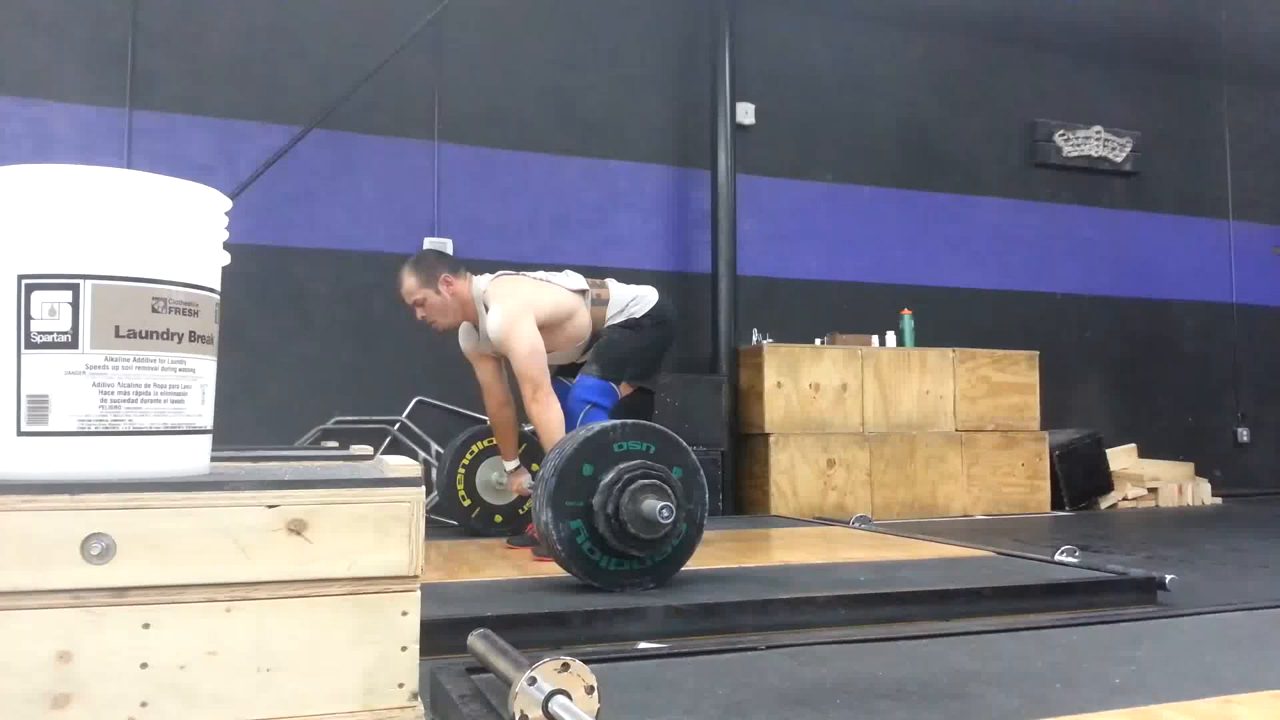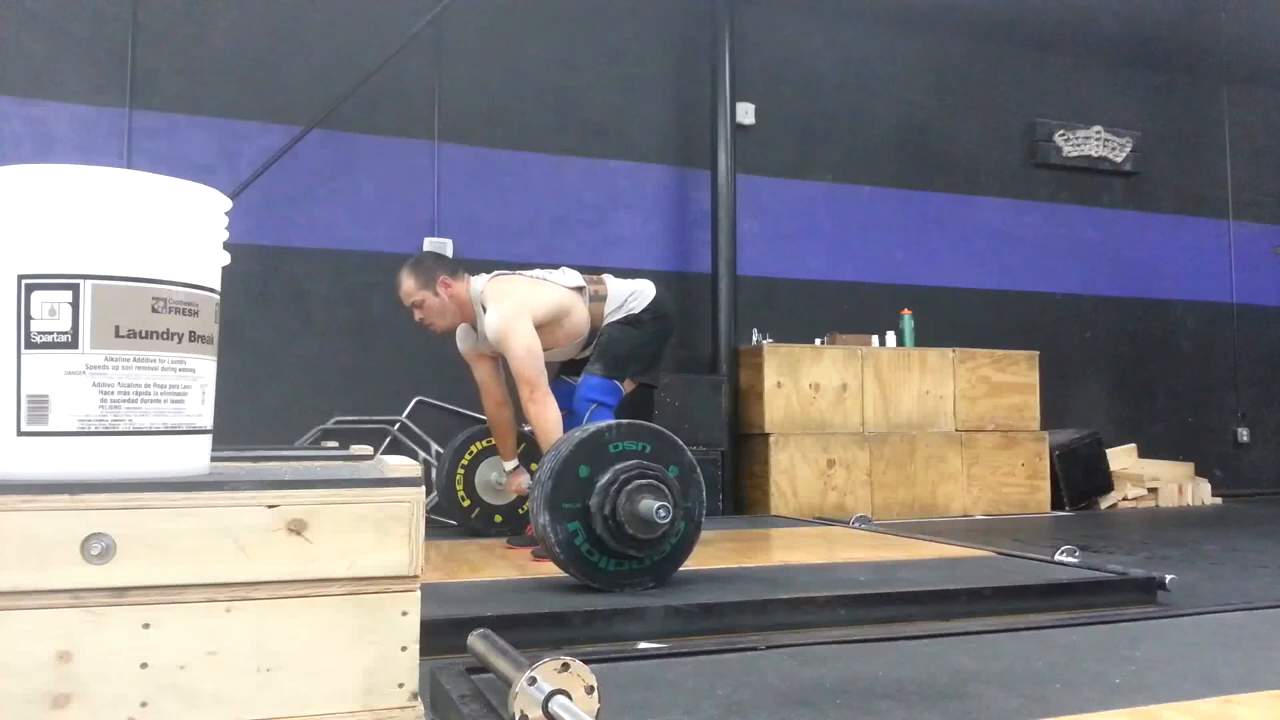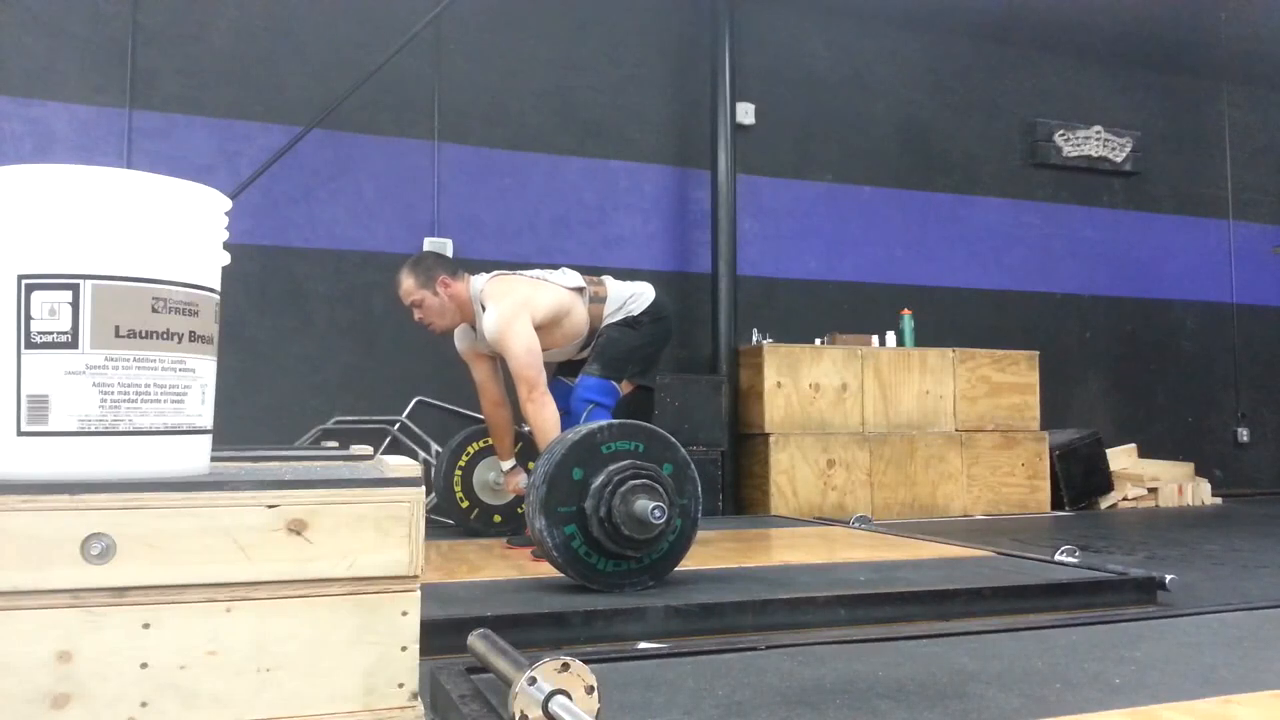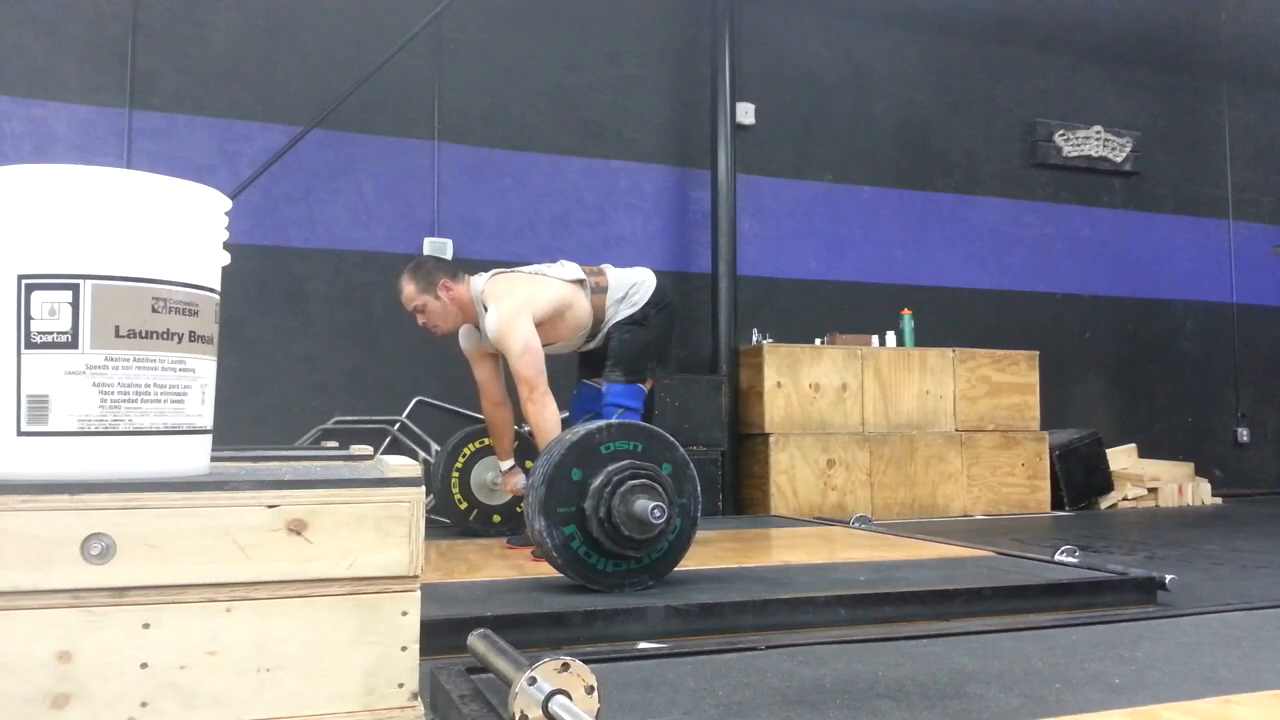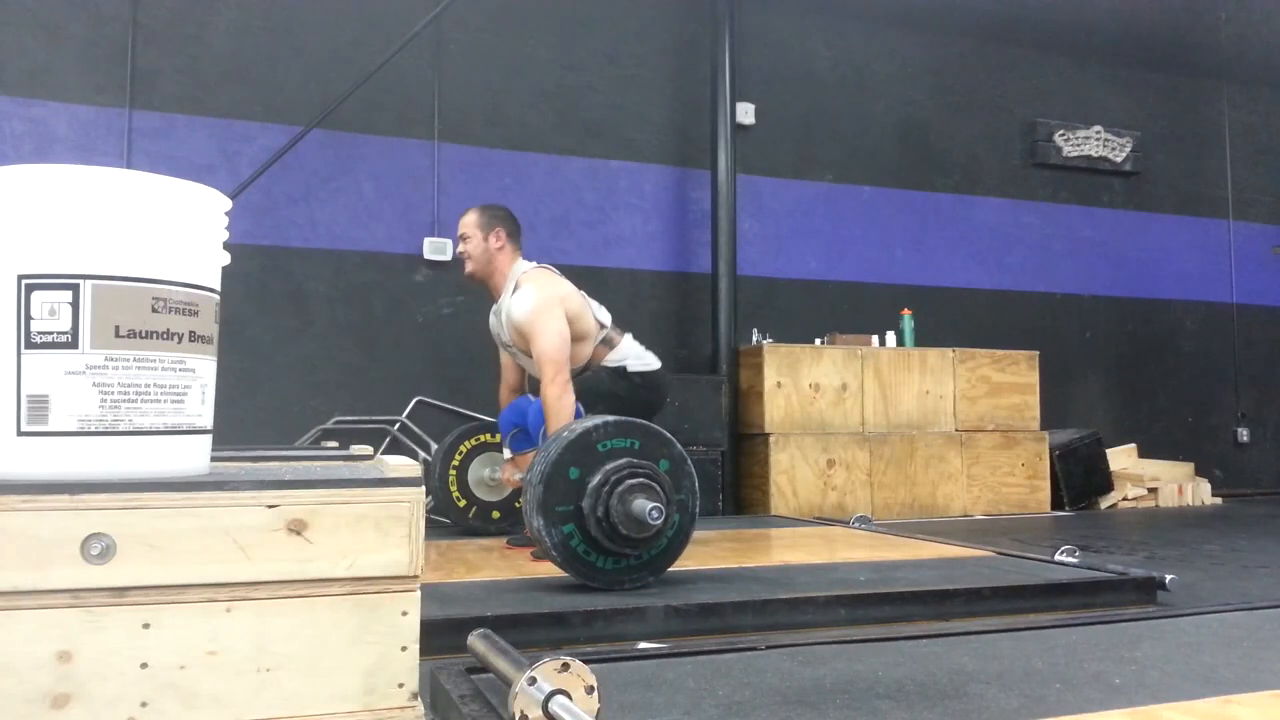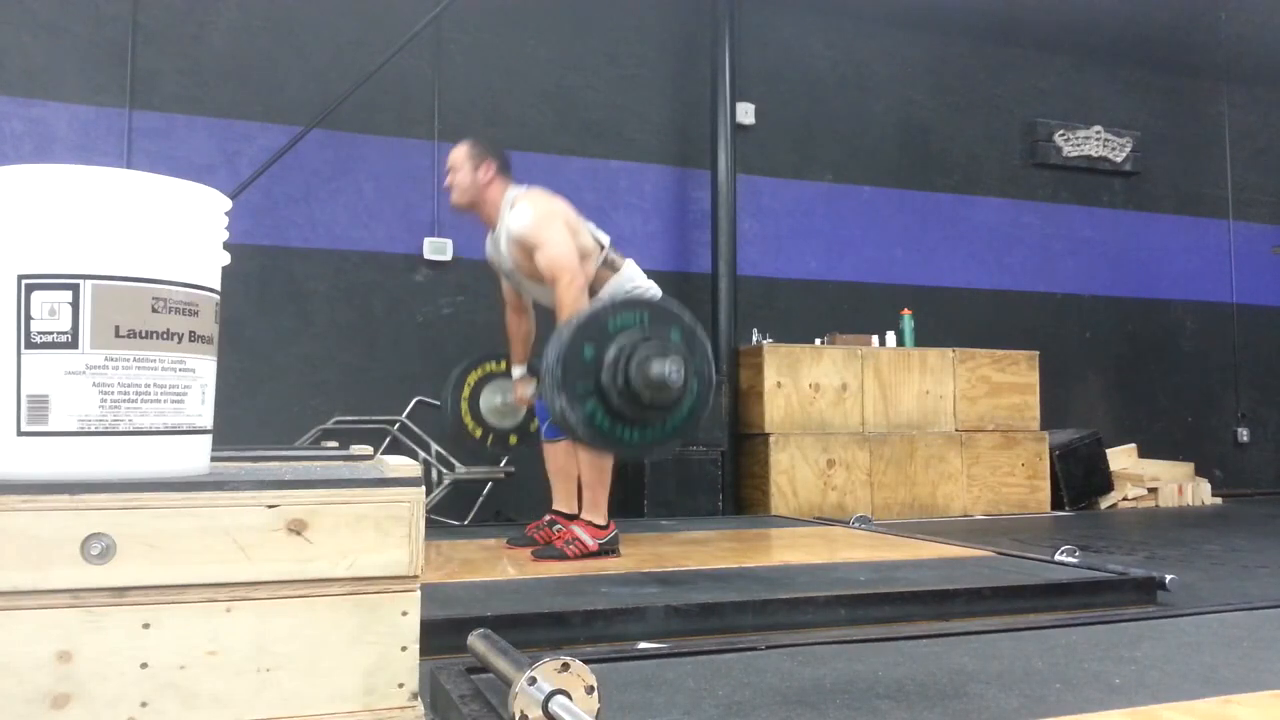
dt=0.5s
person 1, frame 1
left shoulder: (505, 313)
right shoulder: (471, 333)
left elbow: (539, 397)
right elbow: (498, 402)
right wrist: (513, 467)
left hip: (643, 318)
right hip: (606, 329)
left knee: (586, 401)
right knee: (560, 409)
person 1, frame 2
left shoulder: (503, 313)
right shoulder: (469, 334)
left elbow: (536, 396)
right elbow: (495, 401)
right wrist: (512, 466)
left hip: (640, 314)
right hip: (605, 326)
left knee: (592, 401)
right knee: (560, 408)
person 1, frame 3
left shoulder: (502, 313)
right shoulder: (467, 333)
left elbow: (534, 396)
right elbow: (493, 401)
right wrist: (509, 466)
left hip: (640, 315)
right hip: (599, 326)
left knee: (589, 402)
right knee: (559, 408)
person 1, frame 4
left shoulder: (503, 312)
right shoulder: (472, 331)
left elbow: (536, 396)
right elbow: (494, 401)
right wrist: (508, 466)
left hip: (642, 306)
right hip: (607, 319)
left knee: (617, 405)
right knee: (585, 412)
person 1, frame 5
left shoulder: (533, 296)
right shoulder: (501, 311)
left elbow: (556, 383)
right elbow: (511, 387)
right wrist: (511, 457)
left hip: (635, 377)
right hip: (601, 375)
left knee: (549, 417)
right knee: (514, 419)
person 1, frame 6
left shoulder: (529, 214)
right shoulder: (496, 239)
left elbow: (571, 286)
right elbow: (518, 311)
right wrist: (520, 374)
right knee: (552, 403)
left ankle: (597, 528)
right ankle: (563, 519)
